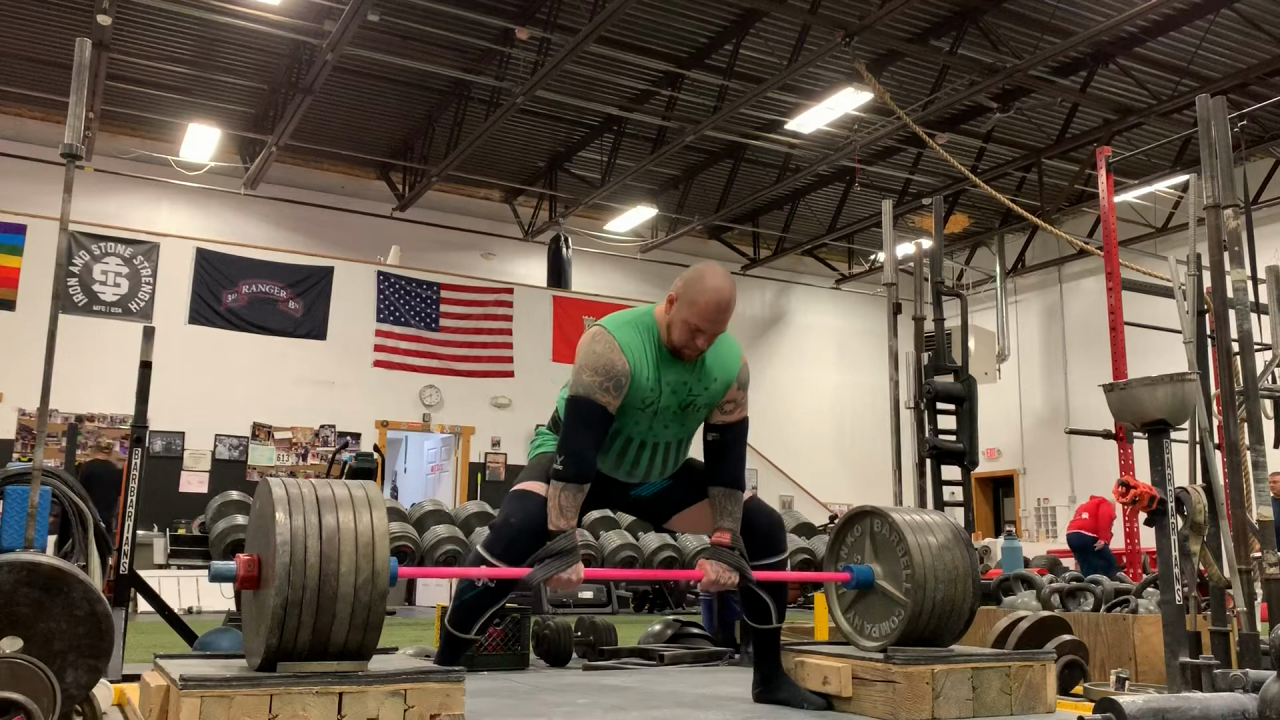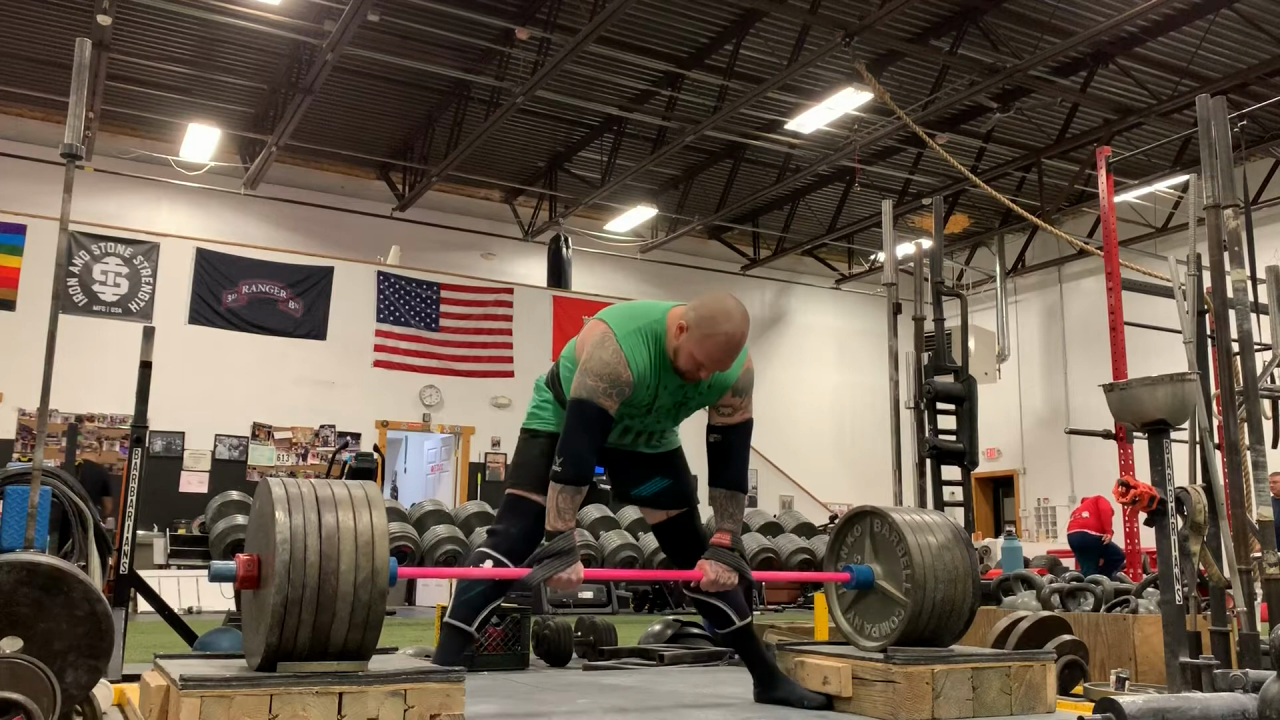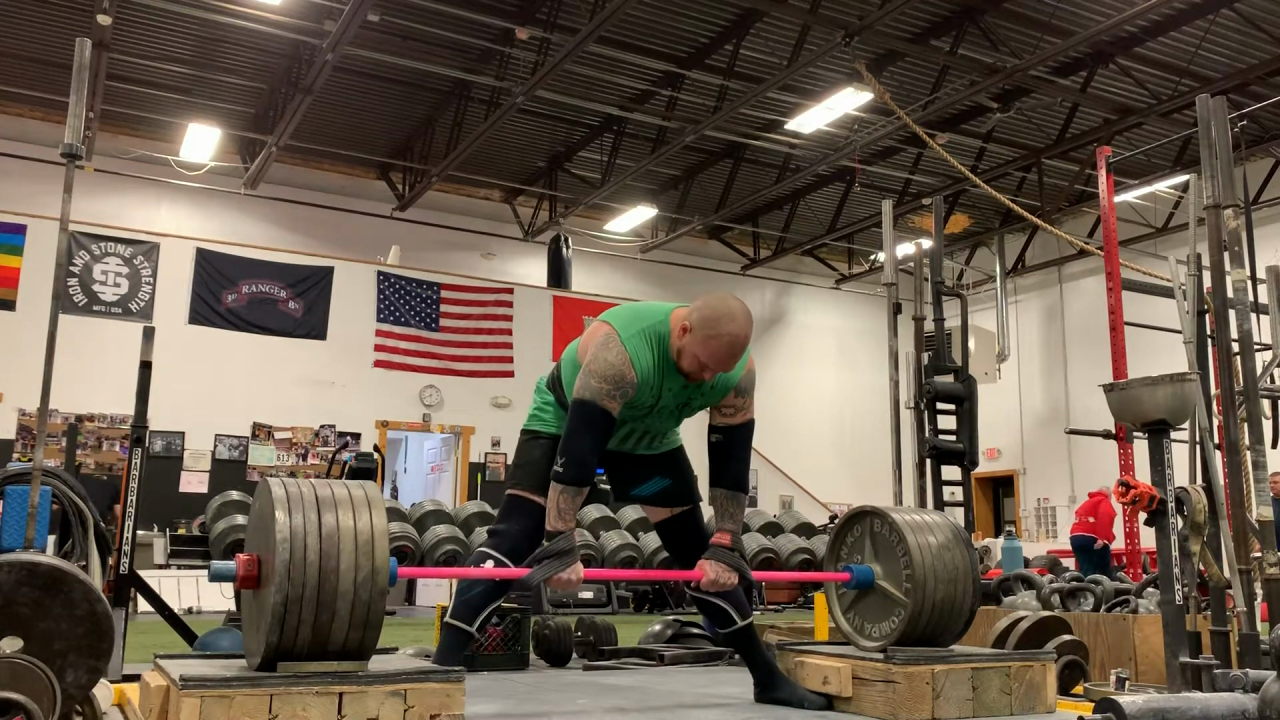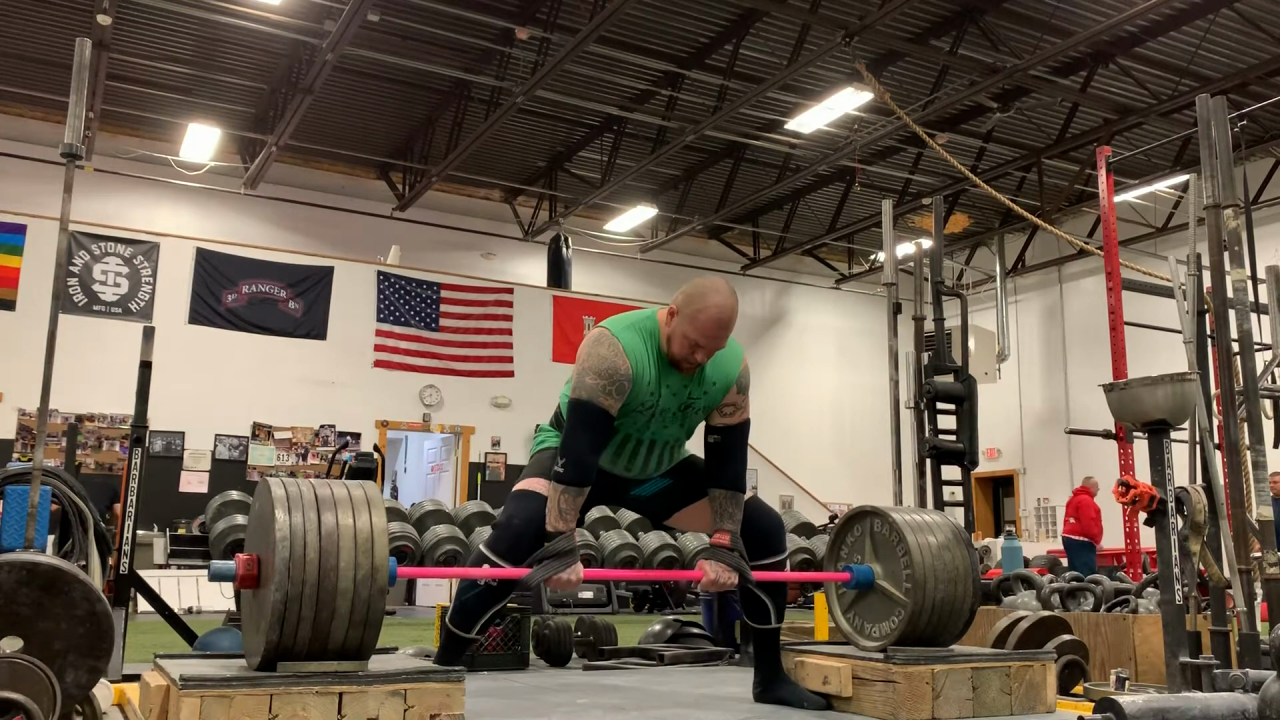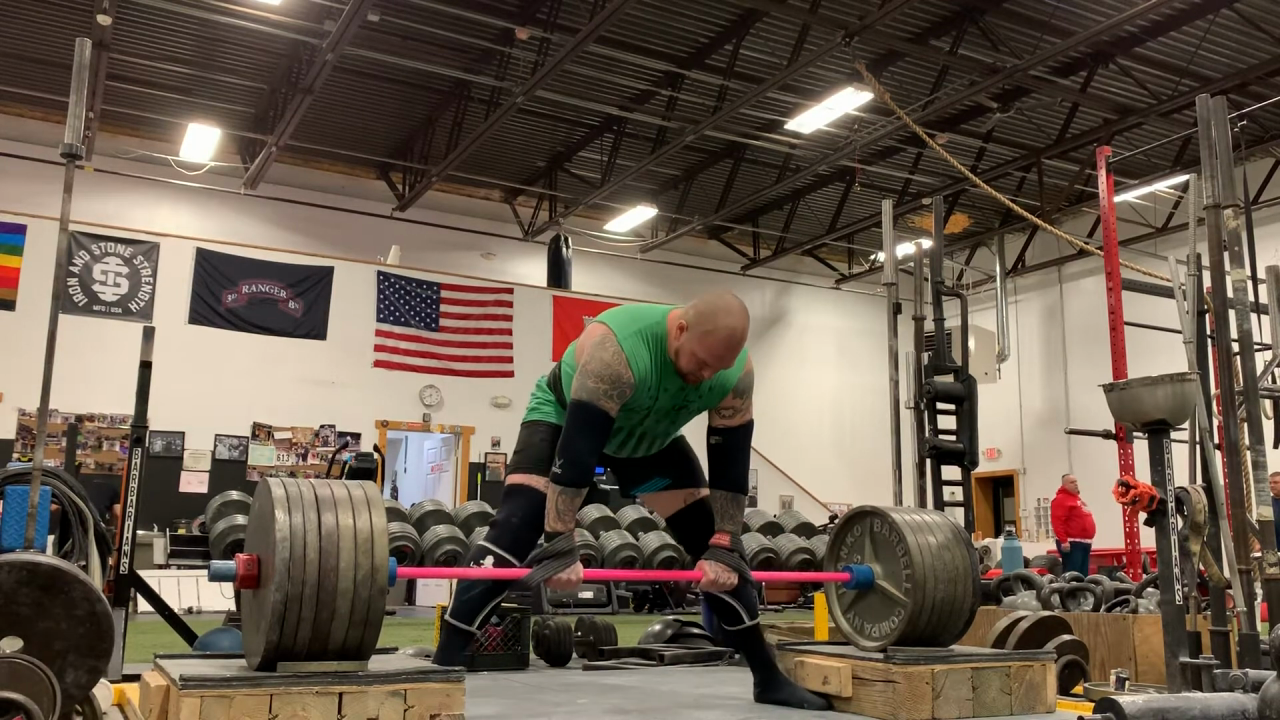
dt=0.7s
person 1, frame 1
left shoulder: (730, 364)
right shoulder: (612, 344)
left elbow: (728, 457)
right elbow: (577, 444)
left wrist: (725, 546)
right wrist: (563, 543)
left hip: (661, 473)
right hip: (578, 459)
left knee: (765, 531)
right knee: (517, 528)
left ankle: (770, 678)
right ankle: (443, 671)
person 1, frame 2
left shoulder: (736, 369)
right shoulder: (617, 343)
left elbow: (729, 458)
right elbow: (577, 445)
left wrist: (725, 547)
right wrist: (560, 543)
left hip: (649, 436)
right hip: (565, 418)
left knee: (693, 551)
right knee: (514, 536)
left ankle: (767, 678)
right ankle: (442, 673)
person 1, frame 3
left shoulder: (737, 370)
right shoulder: (620, 345)
left elbow: (731, 459)
right elbow: (579, 445)
left wrist: (725, 546)
right wrist: (560, 543)
left hip: (649, 436)
right hip: (565, 419)
left knee: (698, 548)
right knee: (514, 536)
left ankle: (768, 678)
right ankle: (441, 672)
person 1, frame 4
left shoulder: (731, 367)
right shoulder: (614, 348)
left elbow: (728, 459)
right elbow: (580, 448)
left wrist: (725, 547)
right wrist: (561, 545)
left hip: (660, 468)
right hip: (575, 446)
left knee: (765, 531)
right knee: (520, 527)
left ankle: (770, 678)
right ankle: (441, 671)
person 1, frame 5
left shoulder: (736, 371)
right shoulder: (617, 346)
left elbow: (730, 459)
right elbow: (578, 447)
left wrist: (724, 547)
right wrist: (559, 545)
left hip: (650, 438)
right hip: (565, 417)
left knee: (713, 539)
right knee: (517, 525)
left ankle: (767, 677)
right ankle: (443, 669)
